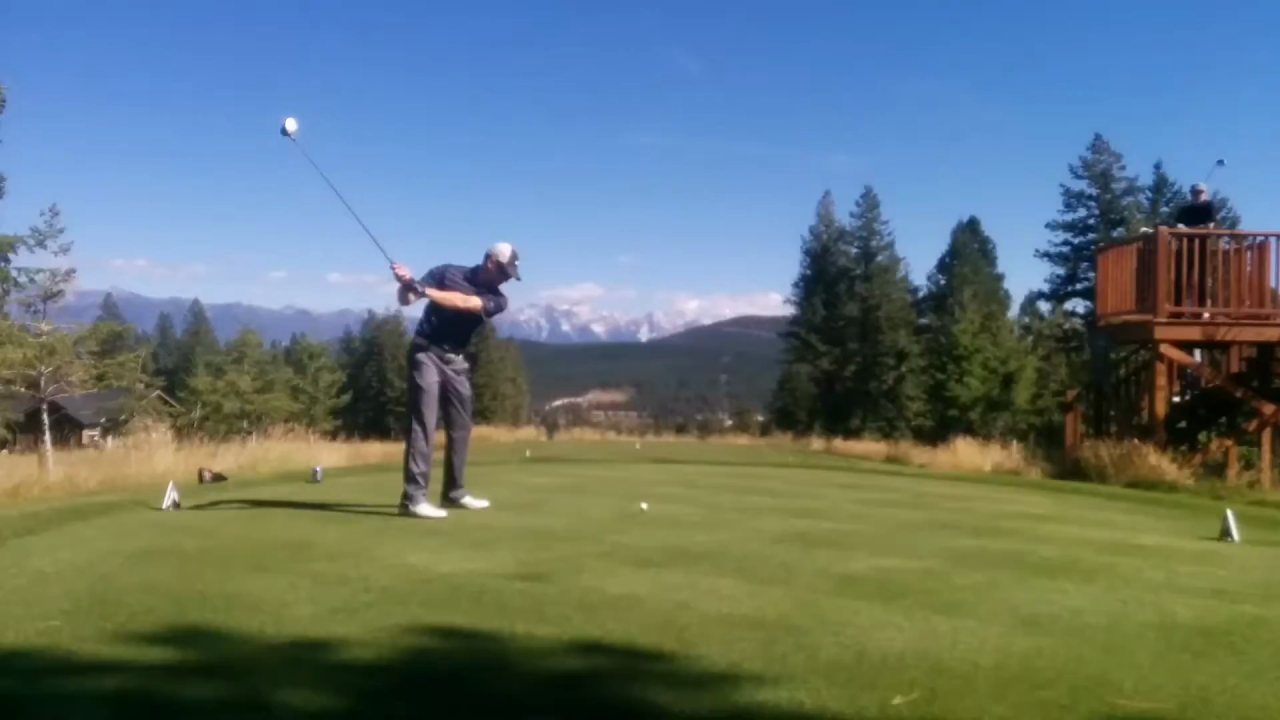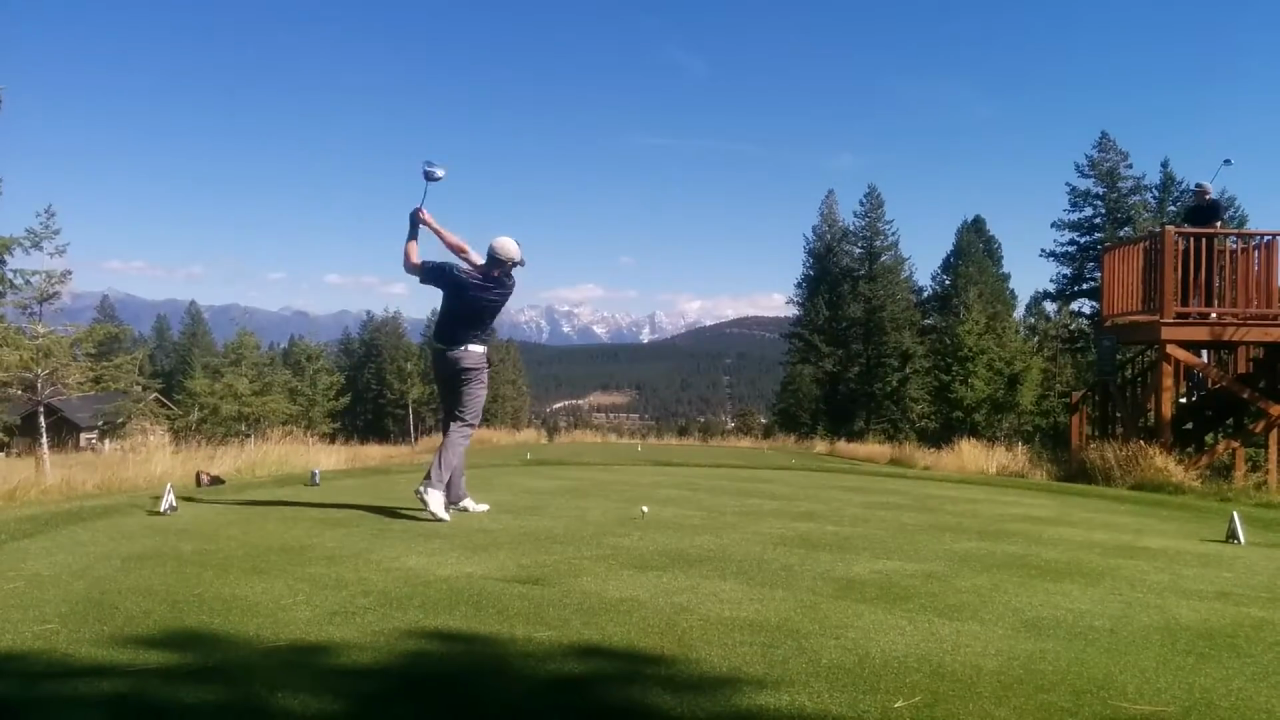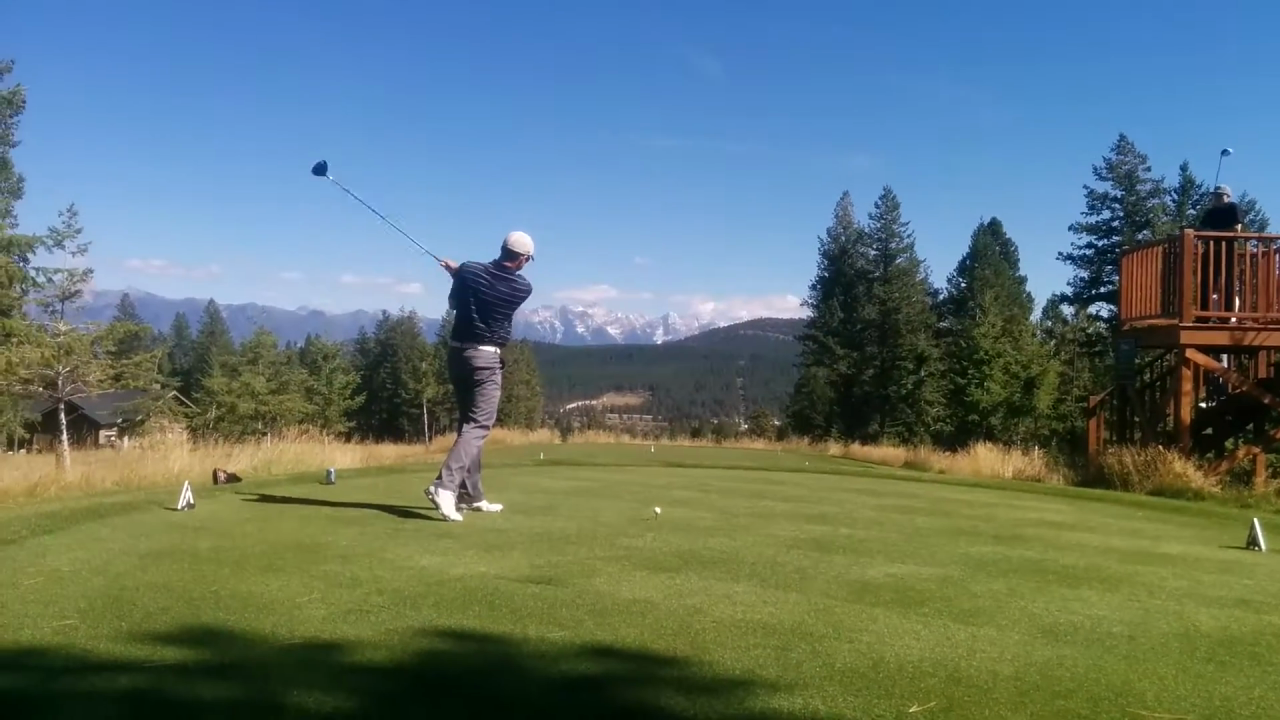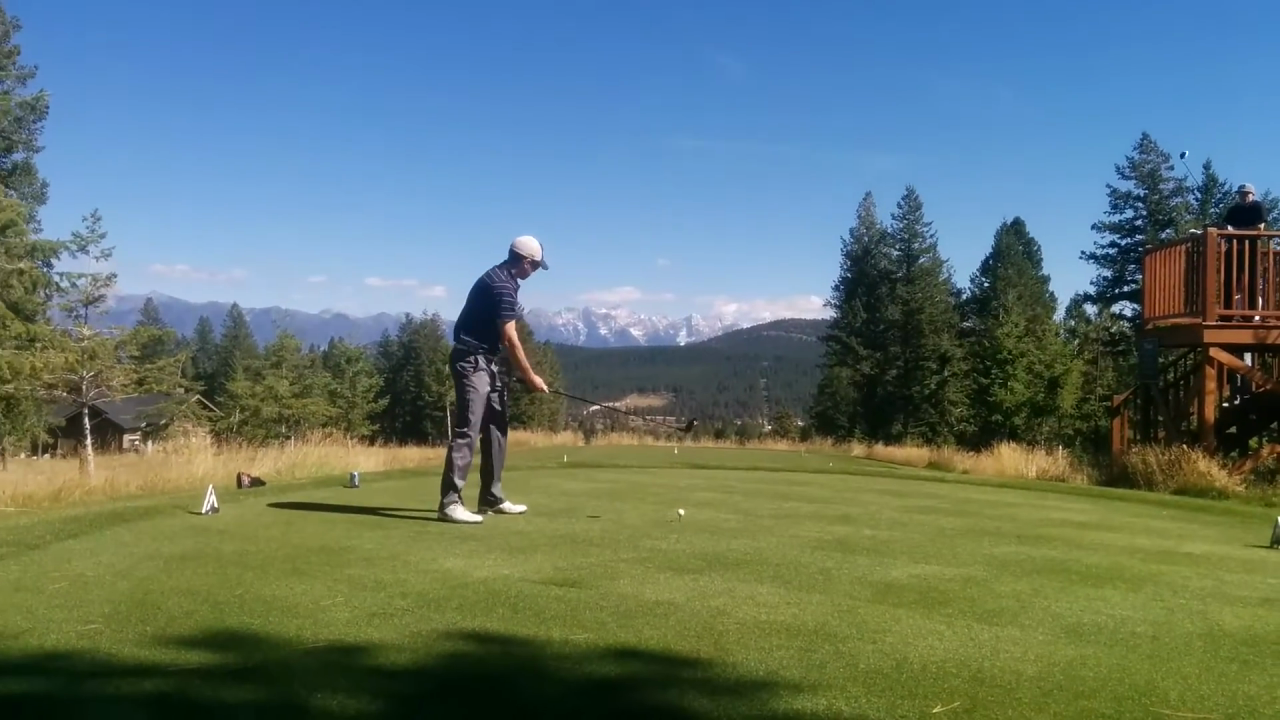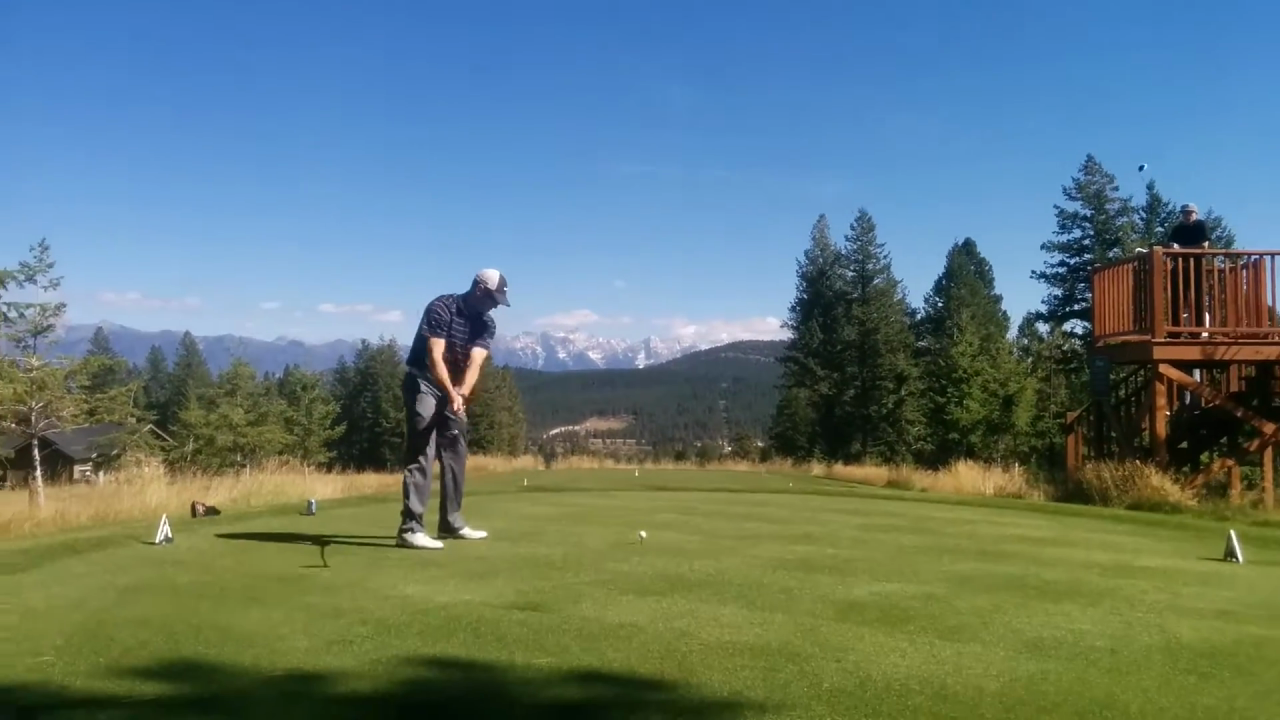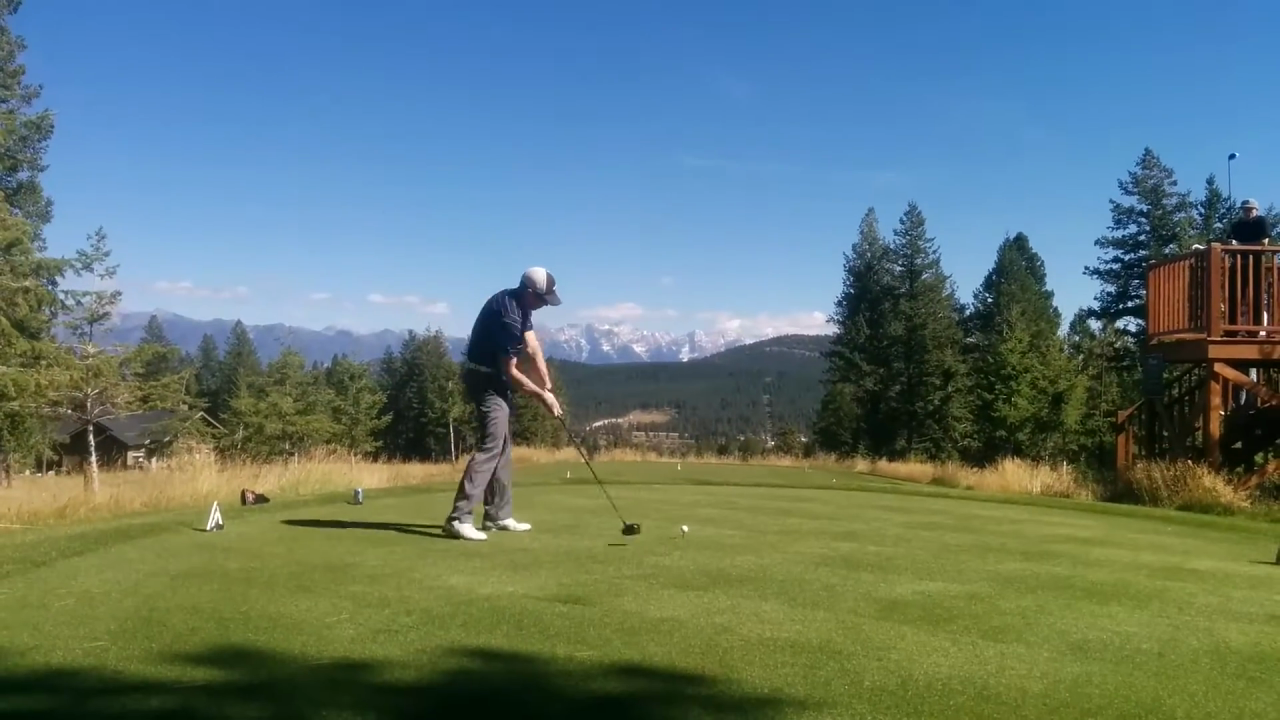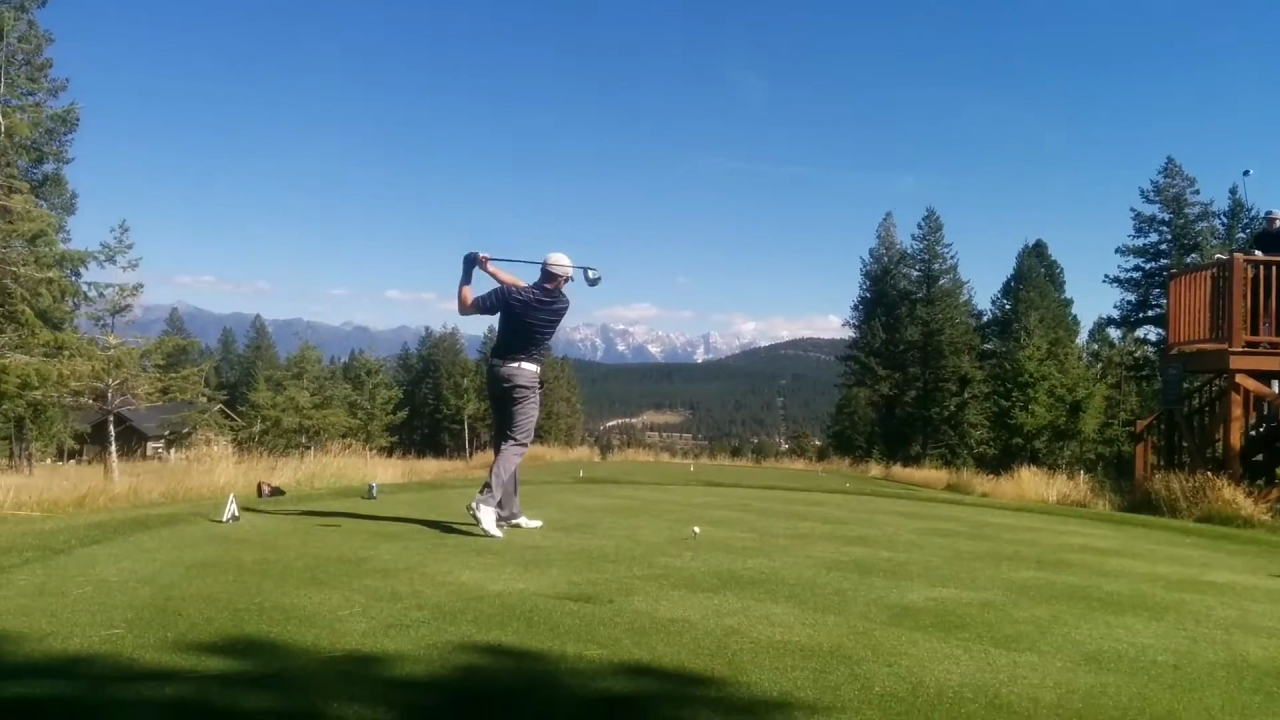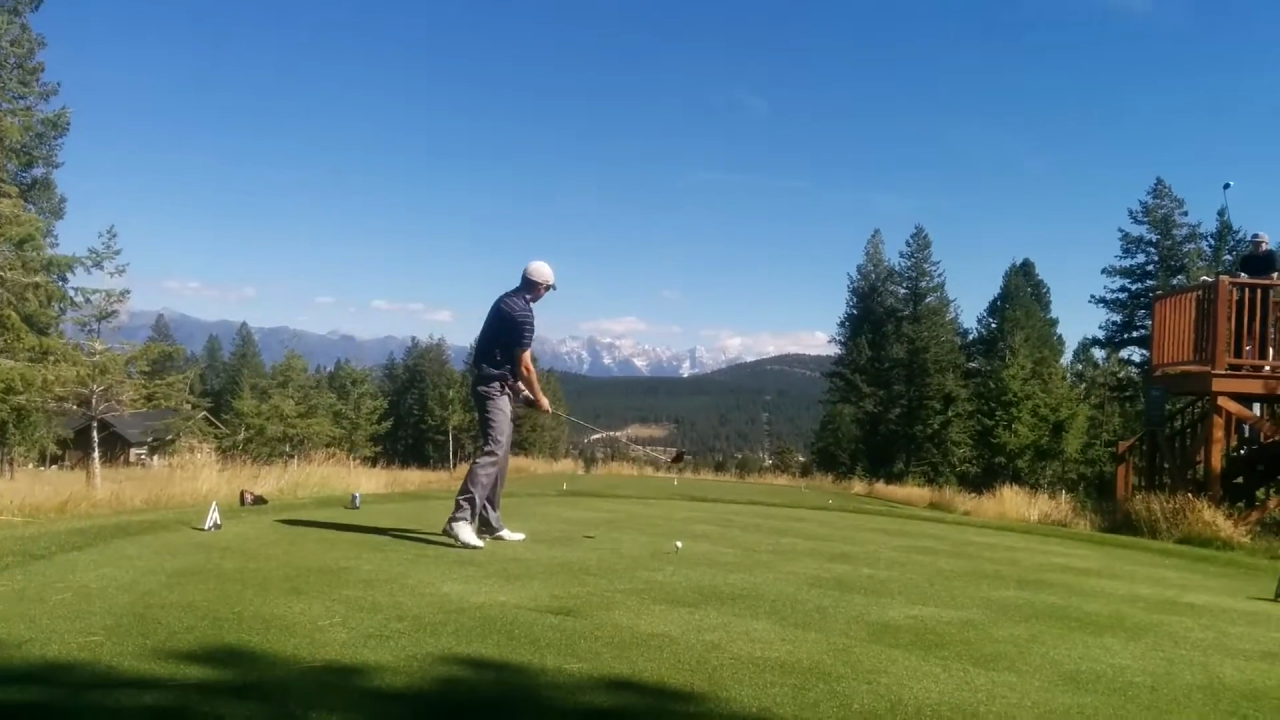
dt=0.7s
person 1, frame 1
left shoulder: (497, 301)
right shoulder: (447, 273)
left elbow: (463, 302)
right elbow: (406, 299)
left wrist: (424, 289)
right wrist: (405, 280)
left hip: (455, 361)
right hip: (426, 353)
left knee: (460, 428)
right knee: (423, 425)
left ankle: (454, 493)
right ankle: (413, 497)
person 1, frame 2
left shoulder: (453, 275)
right shoulder: (506, 285)
left elbow: (410, 266)
right elbow: (468, 253)
left wrist: (416, 227)
right wrist: (433, 225)
left hip: (442, 354)
right hip: (471, 359)
left knee: (452, 422)
right knee: (463, 426)
left ankle: (455, 495)
right ankle: (434, 485)
person 1, frame 3
left shoulder: (467, 272)
right shoulder: (523, 288)
left hip: (458, 354)
right hip: (486, 359)
left knee: (470, 423)
right knee: (478, 426)
left ankle: (470, 495)
right ankle: (446, 485)
person 1, frame 4
left shoulder: (501, 279)
right shoulder: (502, 286)
left elbow: (504, 336)
right elbow: (510, 339)
left wrist: (522, 372)
right wrist: (530, 376)
left hip: (485, 361)
right hip: (472, 360)
left knee: (496, 428)
right knee: (468, 429)
left ankle: (492, 497)
right ankle: (449, 503)
person 1, frame 5
left shoulder: (486, 325)
right shoulder: (442, 307)
left elbow: (474, 363)
right elbow: (435, 357)
left wrist: (461, 395)
right wrist: (450, 393)
left hip: (450, 390)
right hip: (422, 385)
left knee: (456, 454)
right knee: (422, 455)
left ankle: (451, 523)
right ankle: (411, 528)
person 1, frame 6
left shoulder: (521, 307)
right shoulder: (506, 314)
left elbow: (533, 347)
right elbow: (511, 372)
left wrist: (546, 383)
right wrist: (541, 395)
left hip: (497, 379)
right hip: (485, 378)
left knee: (501, 446)
right knee: (491, 446)
left ankle: (497, 514)
right ankle: (460, 517)
person 1, frame 7
left shoulder: (509, 295)
right shoulder: (562, 304)
left elbow: (465, 307)
left wrist: (468, 271)
right wrist: (489, 267)
left hip: (497, 372)
right hip: (524, 376)
left knee: (504, 441)
right knee: (517, 443)
left ankle: (509, 512)
right ankle: (486, 501)
person 1, frame 8
left shoulder: (505, 301)
right shoulder: (522, 313)
right elbow: (524, 365)
left wrist: (521, 390)
right wrist: (539, 397)
left hip: (492, 383)
right hip: (495, 386)
left knee: (499, 454)
right knee: (493, 452)
left ankle: (490, 524)
right ankle: (460, 519)
